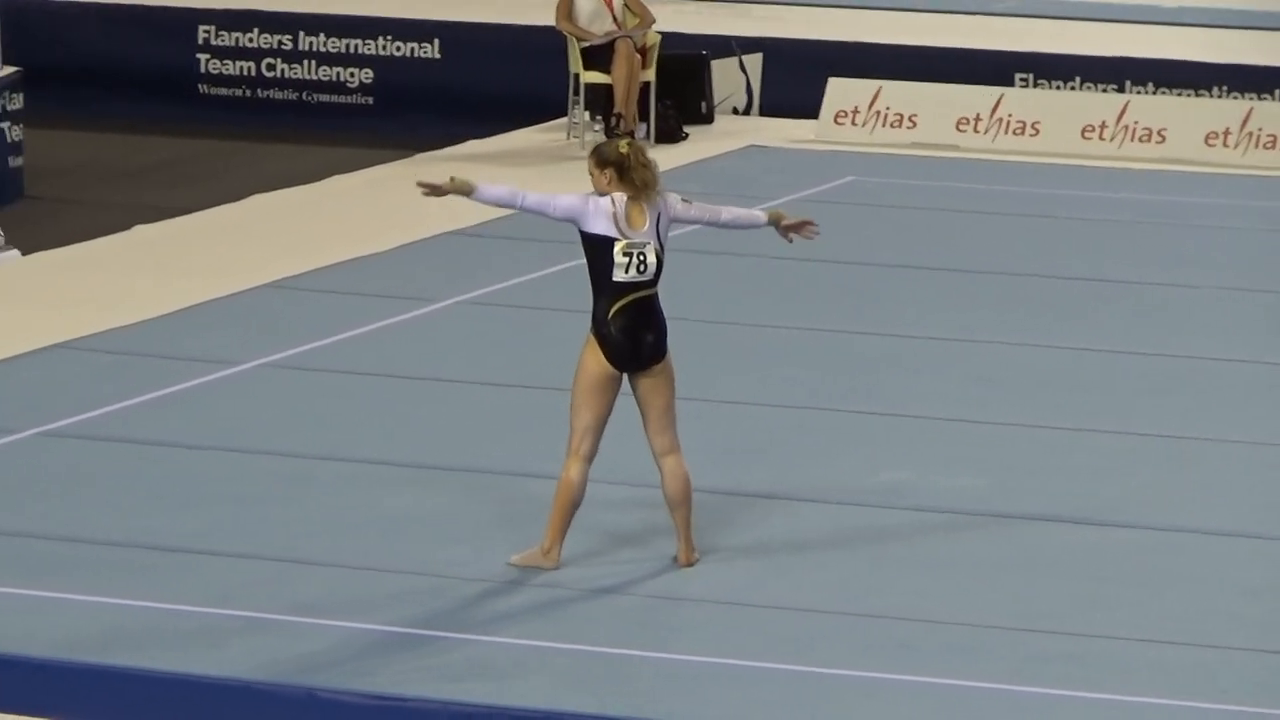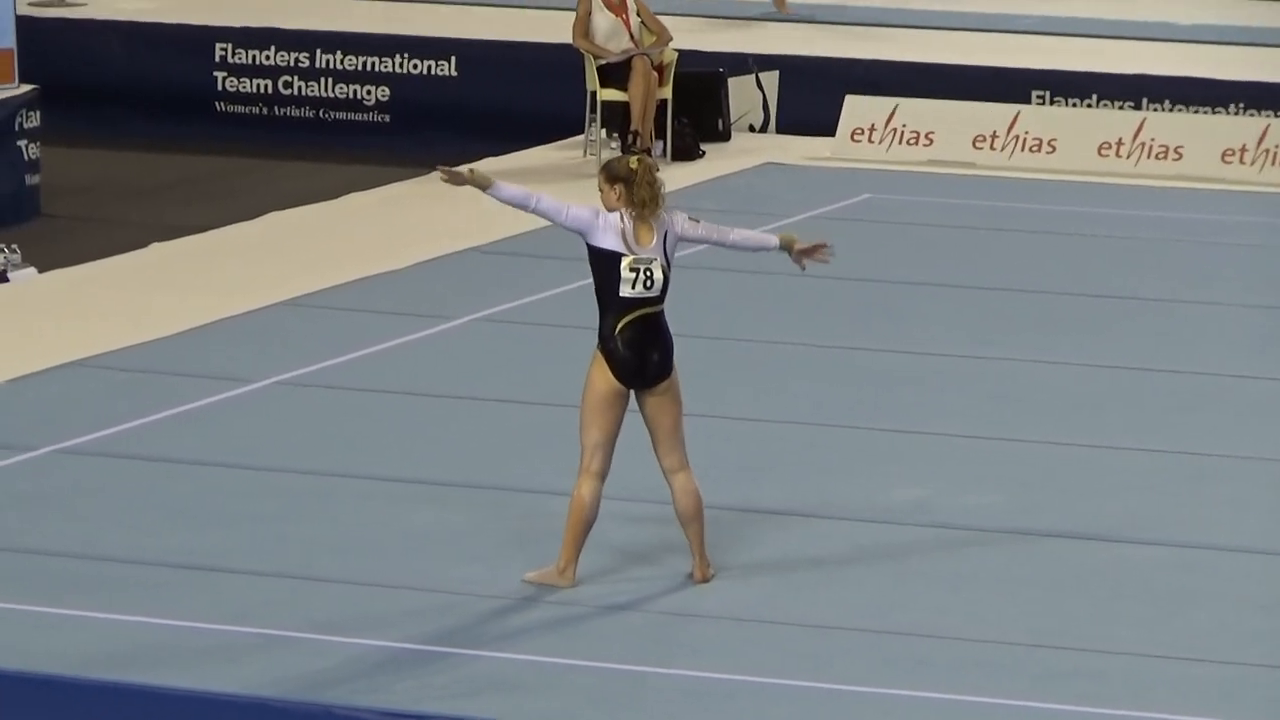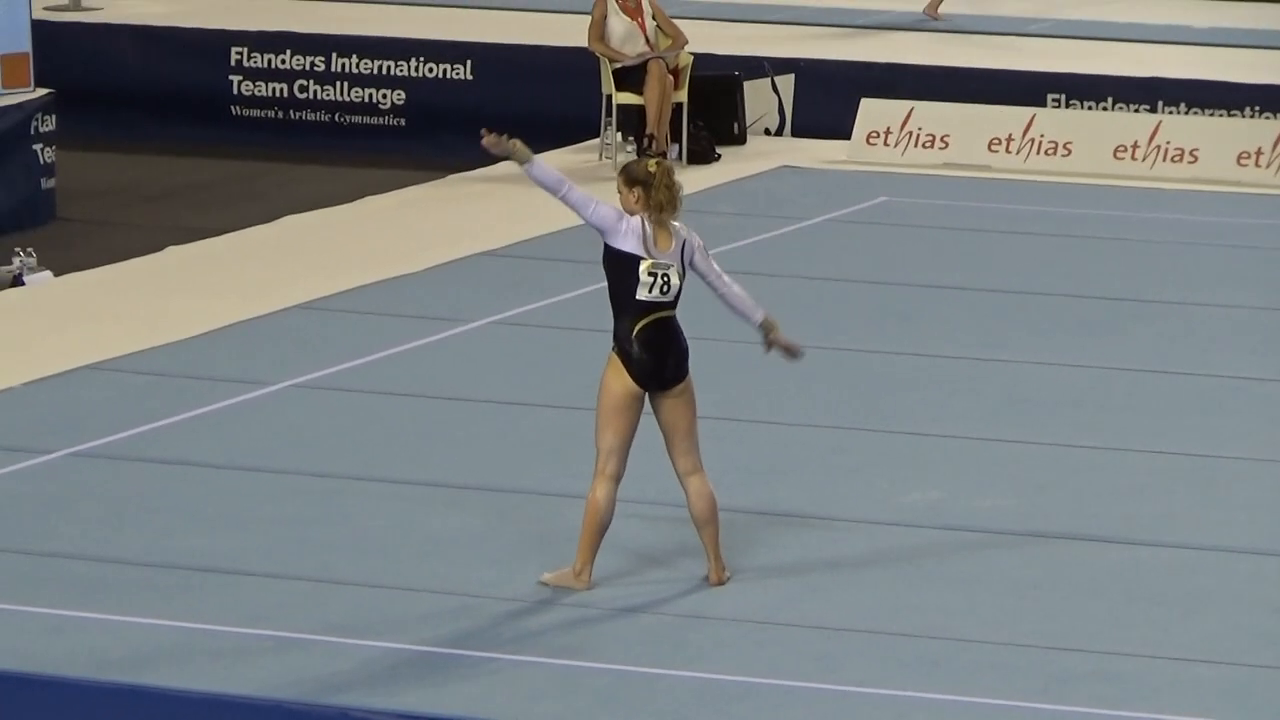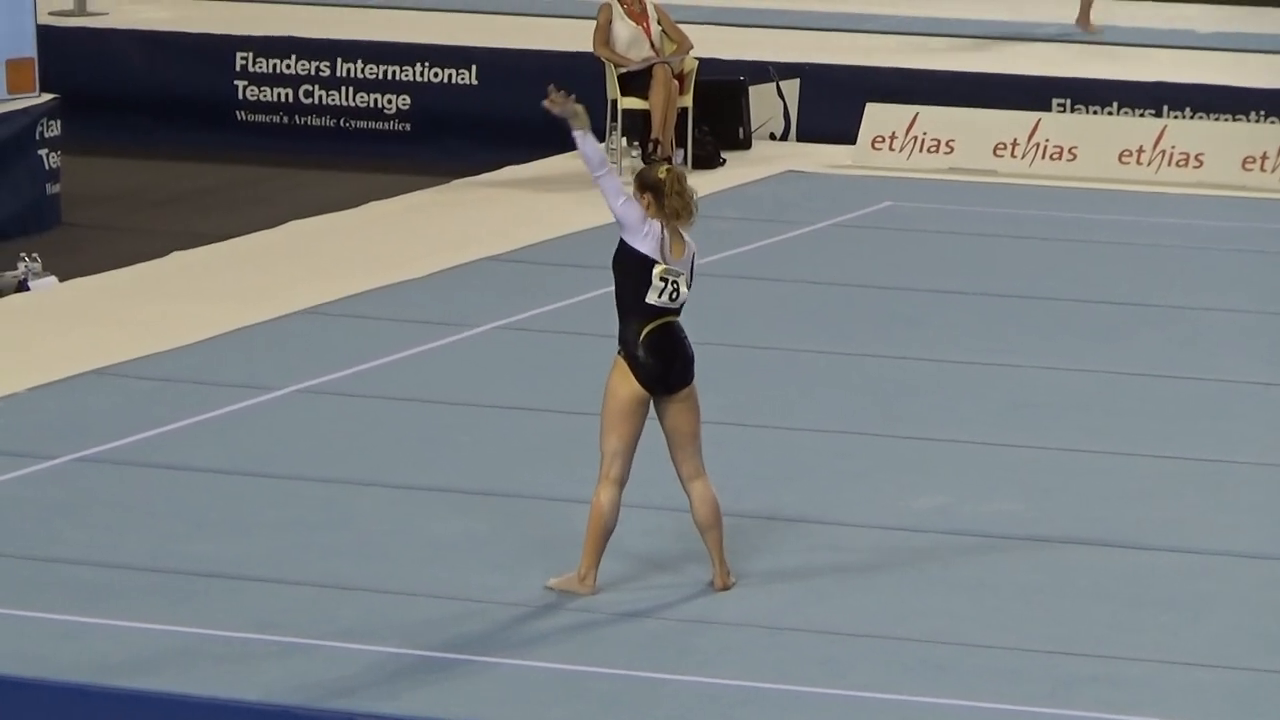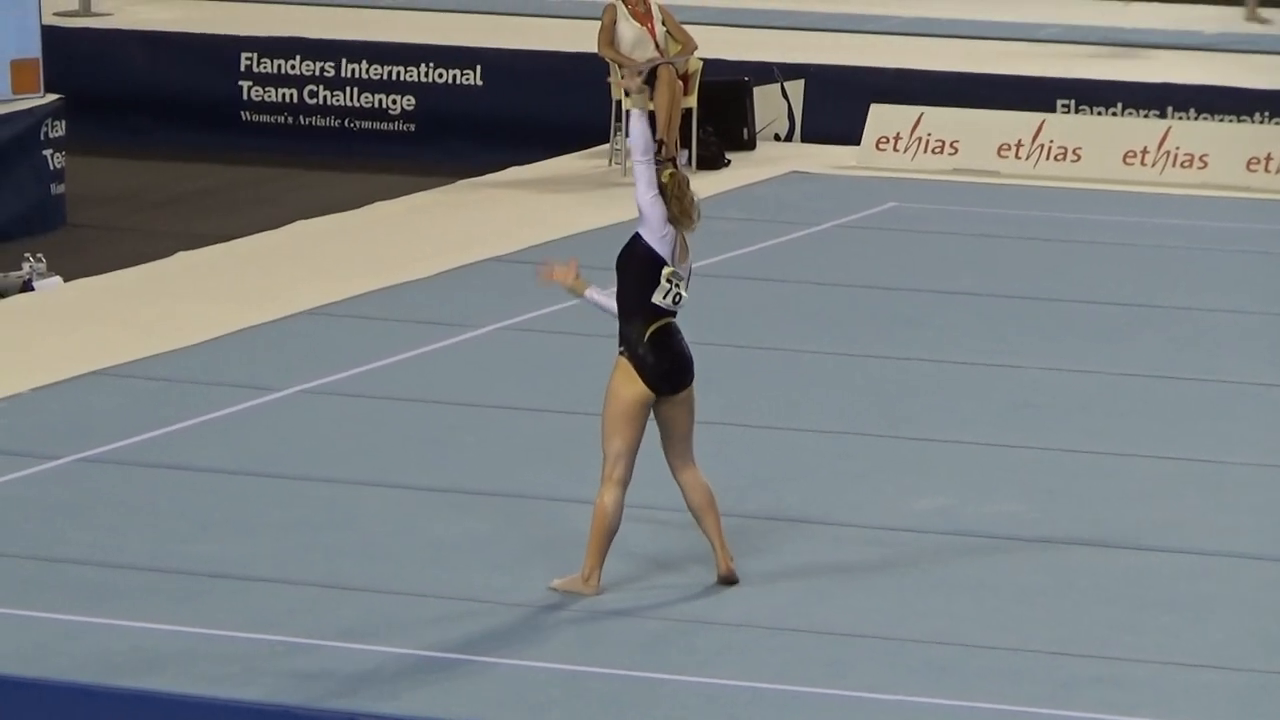
dt=0.2s
person 1, frame 1
left shoulder: (591, 209)
right shoulder: (662, 207)
left elbow: (525, 200)
right elbow: (719, 215)
left wrist: (464, 189)
right wrist: (774, 219)
left hip: (609, 336)
right hip: (651, 335)
left knee: (580, 450)
right knee: (667, 449)
left ankle: (549, 549)
right ankle: (686, 547)
person 1, frame 2
left shoulder: (600, 224)
right shoulder: (669, 226)
left elbow: (537, 203)
right elbow: (726, 235)
left wrist: (480, 182)
right wrist: (786, 244)
left hip: (616, 353)
right hip: (658, 352)
left knee: (592, 469)
right knee: (677, 466)
left ankle: (564, 567)
right ankle: (701, 563)
person 1, frame 3
left shoulder: (621, 227)
right shoulder: (685, 237)
left elbow: (565, 191)
right elbow: (725, 285)
left wrist: (519, 154)
right wrist: (767, 327)
left hip: (632, 358)
right hip: (673, 355)
left knee: (607, 472)
right knee: (691, 470)
left ankle: (581, 570)
right ankle: (716, 566)
person 1, frame 4
left shoulder: (642, 230)
right shoulder: (686, 245)
left elbow: (602, 173)
left wrist: (578, 121)
left hip: (638, 364)
right hip: (677, 360)
left knee: (612, 477)
right knee: (693, 473)
left ankle: (585, 575)
right ankle: (720, 571)
person 1, frame 5
left shoulder: (658, 231)
right shoulder: (680, 247)
left elbow: (643, 163)
left wrist: (638, 103)
right wrist: (581, 288)
left hip: (641, 364)
right hip: (677, 360)
left knee: (615, 476)
right knee: (685, 466)
left ankle: (589, 576)
right ankle: (723, 559)
